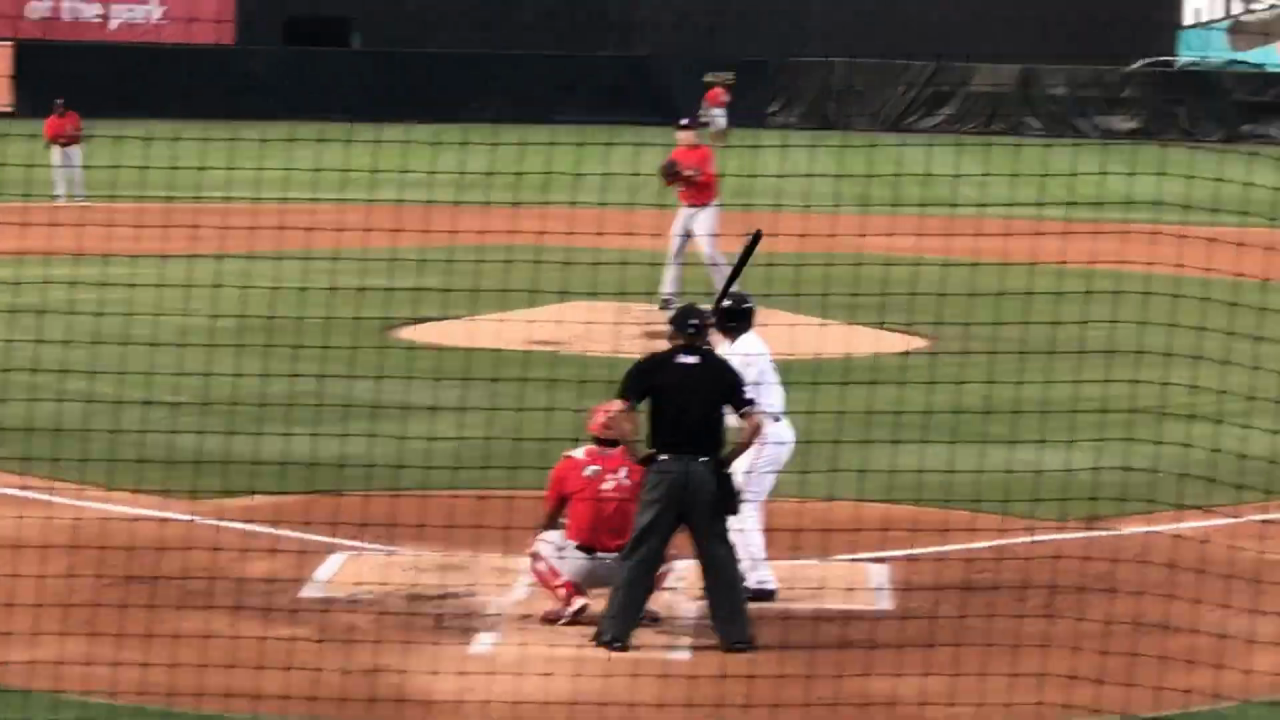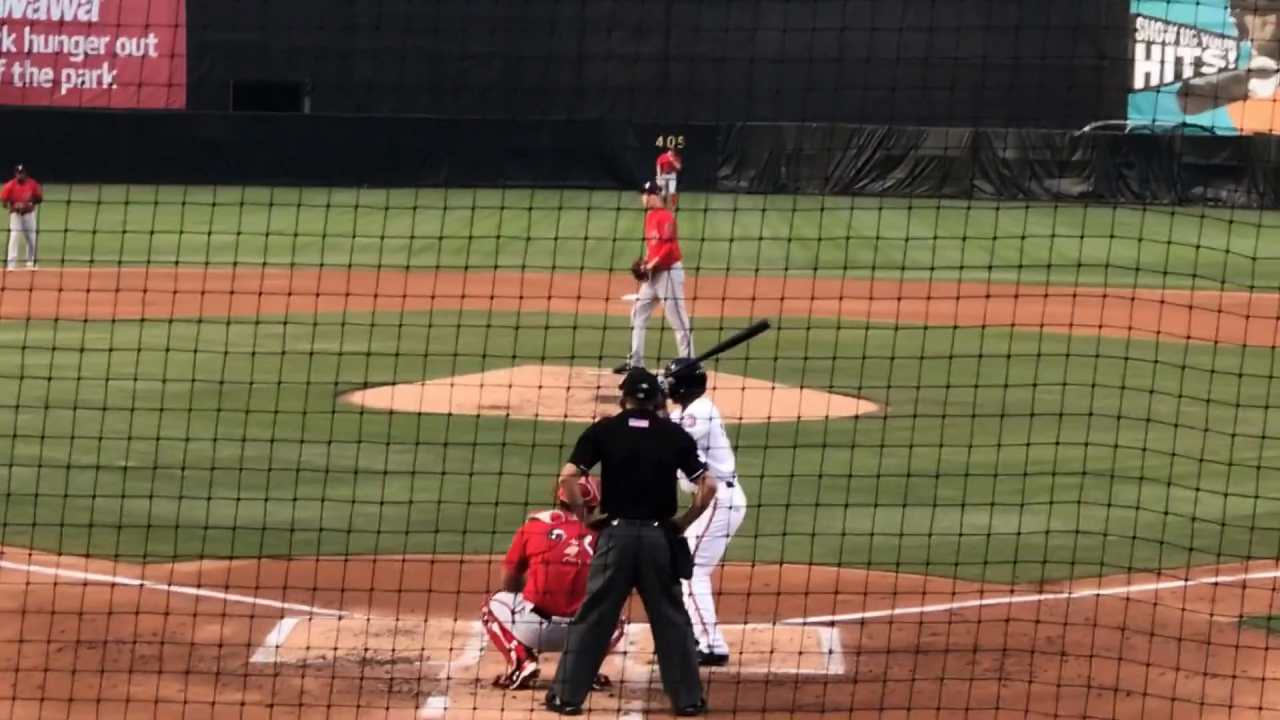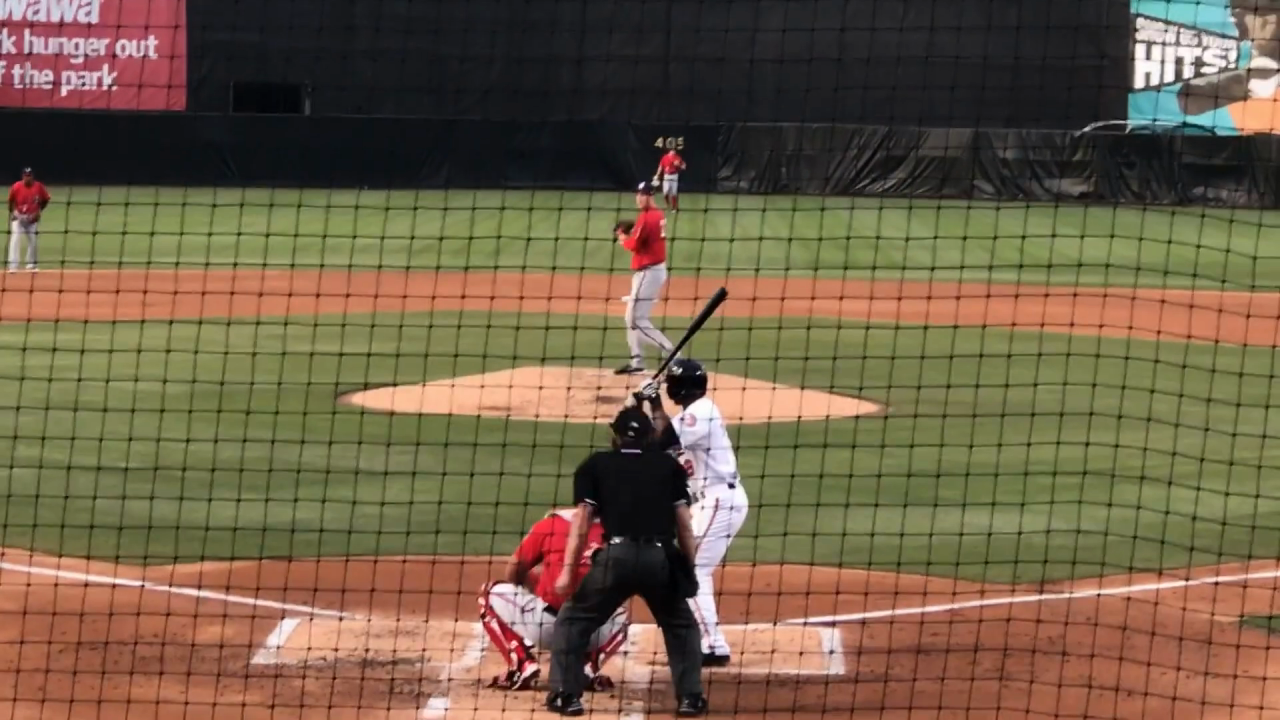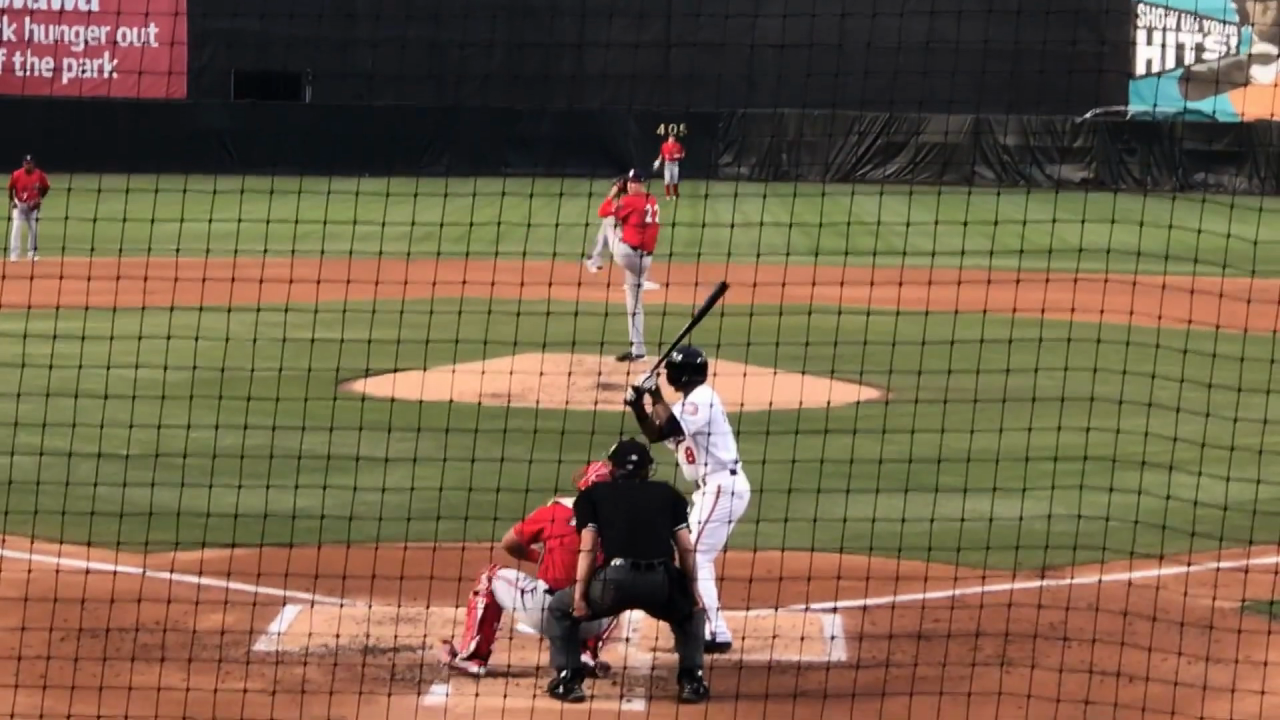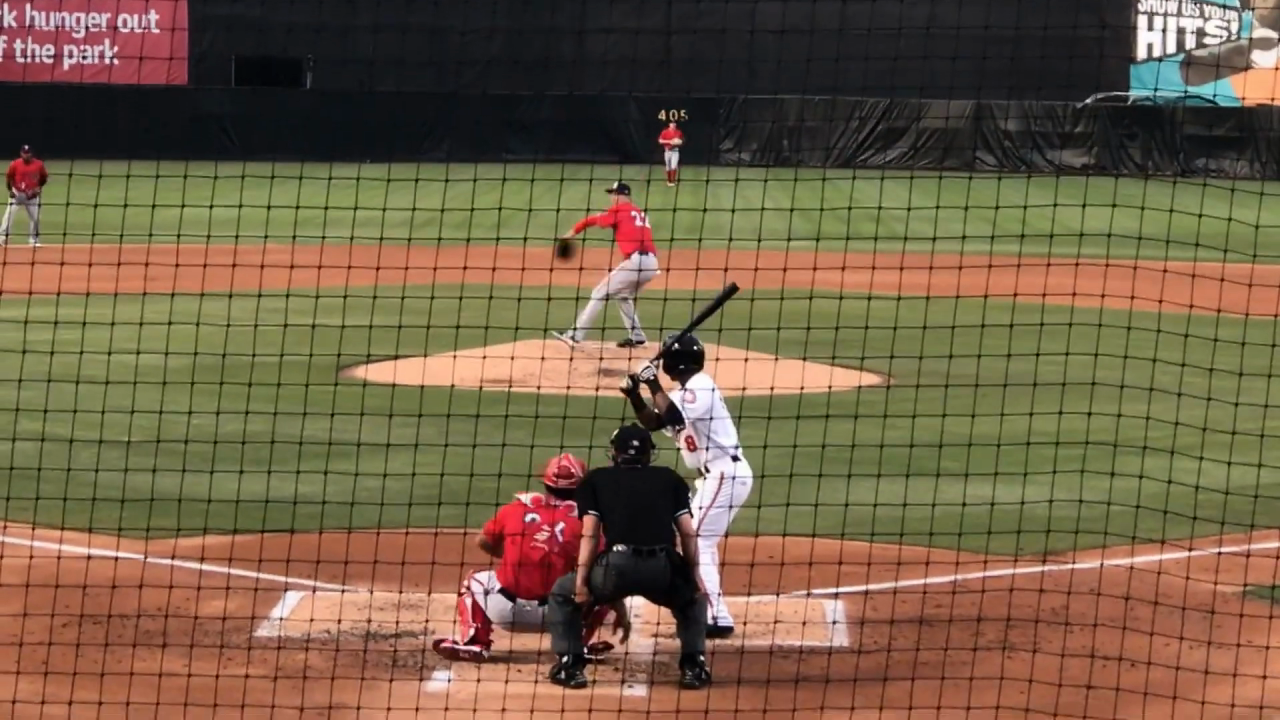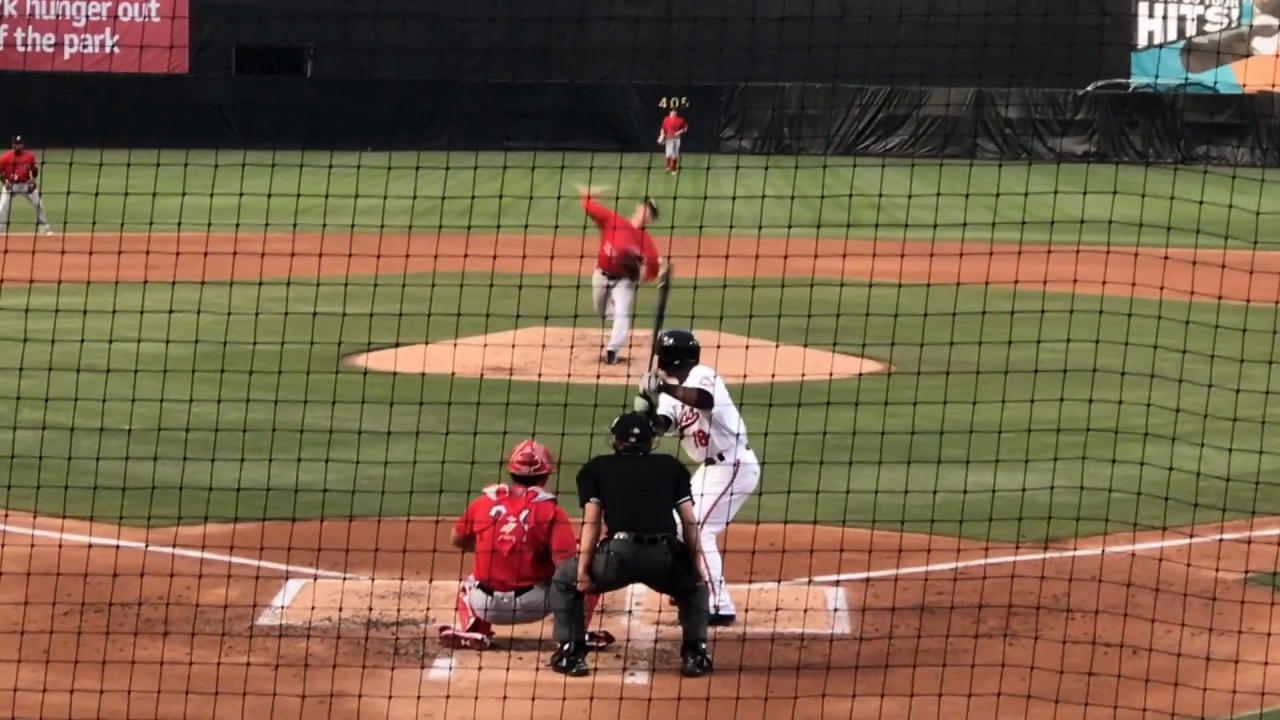
dt=0.4s
person 1, frame 1
left shoulder: (748, 347)
right shoulder: (736, 346)
left hip: (766, 434)
right hip: (761, 433)
left knee: (740, 506)
right knee: (742, 503)
left ankle: (761, 582)
right ankle: (753, 575)
person 1, frame 2
left shoulder: (700, 411)
right shoulder: (689, 412)
left hip: (719, 499)
right hip: (713, 499)
left knee: (691, 571)
right knee: (690, 569)
left ankle: (713, 646)
right ankle: (703, 636)
person 1, frame 3
left shoulder: (701, 411)
right shoulder: (692, 413)
left elbow: (664, 441)
right elbow: (663, 441)
left wrist: (656, 403)
left hip: (720, 500)
right hip: (713, 501)
left knee: (692, 572)
right knee: (692, 569)
left ankle: (714, 647)
right ankle: (704, 637)
person 1, frame 4
left shoulder: (702, 399)
right shoulder: (689, 402)
left elbow: (668, 429)
right elbow: (656, 434)
left wrist: (655, 394)
right wrist: (637, 405)
left hip: (722, 487)
right hip: (713, 488)
left knee: (694, 558)
right knee: (696, 555)
left ankle: (716, 634)
right ankle: (705, 622)
person 1, frame 5
left shoulder: (700, 386)
right shoulder: (686, 390)
left elbow: (672, 416)
right elbow: (654, 422)
left wrist: (653, 385)
right wrist: (634, 395)
left hip: (725, 474)
right hip: (716, 475)
left knee: (697, 543)
right knee: (700, 540)
left ankle: (718, 618)
right ankle: (708, 606)
person 1, frame 6
left shoulder: (702, 376)
right shoulder: (674, 389)
left elbow: (705, 401)
right elbow: (663, 424)
left wrist: (663, 387)
right wrist: (647, 408)
left hip: (735, 466)
right hip: (711, 467)
left knee: (700, 531)
left ankle: (720, 607)
person 2, frame 1
left shoulder: (652, 365)
right shoulder: (723, 370)
left elbow: (620, 413)
right elbow: (753, 423)
left wrist: (637, 452)
right wrist: (729, 457)
left hip: (665, 469)
right hip: (707, 471)
left knee: (640, 551)
right knee: (719, 553)
left ankle: (615, 630)
right ankle: (736, 633)
person 2, frame 2
left shoulder: (604, 430)
right shoulder: (675, 435)
left elbow: (567, 476)
right elbow: (709, 485)
left wrist: (585, 517)
right wrist: (684, 522)
left hip: (616, 534)
right hip: (659, 536)
left knee: (592, 617)
right knee: (671, 618)
person 2, frame 3
left shoulder: (596, 464)
right shoulder: (668, 464)
left elbow: (581, 520)
right elbow: (684, 524)
left wrist: (567, 570)
right wrist: (688, 568)
left hip: (617, 555)
right hip: (660, 557)
left knee: (573, 619)
right knee: (680, 624)
left ankle: (566, 694)
person 2, frame 4
left shoulder: (594, 493)
right shoulder: (668, 493)
left elbow: (588, 548)
right elbow: (685, 548)
left wrist: (579, 597)
right wrist: (693, 593)
left hip: (616, 579)
right hip: (660, 582)
left knee: (561, 607)
right knee: (690, 611)
left ankle: (568, 680)
right ankle: (692, 680)
person 2, frame 5
left shoulder: (596, 479)
right shoulder: (670, 478)
left elbow: (590, 534)
right elbow: (688, 533)
left wrist: (581, 583)
right wrist: (693, 579)
left hip: (618, 566)
right hip: (662, 569)
left knee: (563, 592)
right knee: (693, 598)
left ankle: (570, 665)
right ankle: (694, 665)
person 2, frame 6
left shoulder: (597, 467)
right shoulder: (671, 466)
left elbow: (592, 522)
right elbow: (689, 521)
left wrist: (582, 571)
right wrist: (694, 567)
left hip: (619, 554)
right hip: (664, 557)
left knee: (564, 580)
right knee: (695, 586)
left ankle: (571, 652)
right ankle: (695, 653)
person 3, frame 1
left shoulder: (571, 462)
right shoulder: (639, 465)
left elbow: (549, 520)
left hip: (579, 563)
left knee: (541, 543)
left ankle: (570, 596)
person 3, frame 2
left shoulder: (535, 526)
left elbow: (509, 584)
left hip: (534, 628)
left knee: (494, 605)
right knee: (615, 617)
left ankle: (522, 662)
person 3, frame 3
left shoulder: (554, 523)
left elbow: (512, 573)
left wrist: (535, 579)
left hip: (545, 623)
right hip: (592, 634)
left knee: (490, 596)
right knee: (621, 617)
left ankle: (522, 664)
right ankle: (588, 666)
person 3, frame 4
left shoulder: (555, 511)
left elbow: (509, 544)
left hip: (545, 608)
right hip: (591, 623)
left knee: (492, 578)
left ankle: (471, 657)
right ankle: (588, 655)
person 3, frame 5
left shoulder: (516, 508)
right shoulder: (582, 524)
left elbow: (484, 542)
right wrist: (621, 613)
left hip: (503, 609)
left knee: (474, 581)
left ankle: (473, 644)
person 3, frame 6
left shoulder: (483, 502)
right shoulder: (550, 511)
left elbow: (457, 539)
left hip: (485, 605)
right hip: (532, 603)
left knee: (470, 584)
left ankle: (473, 631)
person 4, frame 1
left shoulder: (704, 152)
right shoulder: (676, 154)
left elbow: (711, 180)
right elbow: (669, 180)
left wrist: (690, 175)
right wrist: (671, 176)
left hip: (705, 209)
right hip: (685, 209)
left knee: (710, 253)
right knee: (674, 252)
right ankle: (669, 296)
person 4, frame 2
left shoulder: (665, 216)
right shoulder: (651, 216)
left elbow: (669, 247)
left wrist: (651, 264)
right wrist: (646, 264)
left hip: (669, 273)
right hip: (654, 274)
left knee: (677, 320)
right knee: (639, 313)
right ankle: (635, 361)
person 4, frame 3
left shoulder: (646, 217)
right shoulder: (657, 215)
left elbow: (634, 244)
left wrist: (622, 238)
right wrist: (628, 235)
left hip: (648, 272)
right hip: (649, 271)
left knee: (639, 321)
right knee: (631, 316)
right ankle: (636, 361)
person 4, frame 4
left shoulder: (632, 201)
right shoulder: (653, 203)
left elbow: (603, 212)
left wrist: (613, 194)
right wrist: (622, 198)
left hip: (628, 253)
right hip: (644, 259)
right knee: (634, 304)
right ankle: (638, 349)
person 4, frame 5
left shoulder: (618, 210)
right shoulder: (640, 213)
left elbow: (591, 221)
left wrist: (571, 233)
left hip: (636, 261)
right hip: (651, 263)
left knee: (600, 294)
right knee: (623, 296)
left ankle: (574, 335)
right ankle: (637, 336)
person 4, frame 6
left shoulder: (646, 241)
right shoulder: (613, 220)
left elbow: (652, 272)
right elbow: (588, 207)
left hip: (624, 280)
right hip: (602, 275)
left knee: (622, 313)
right knee: (601, 310)
